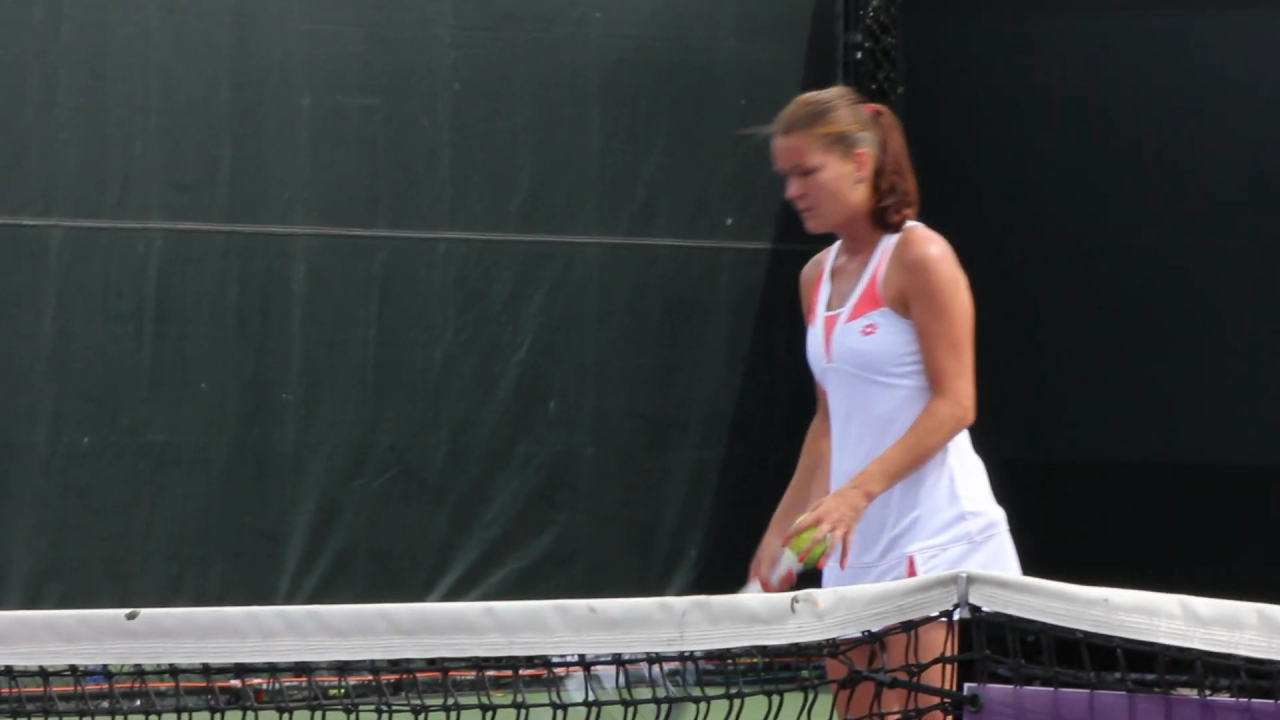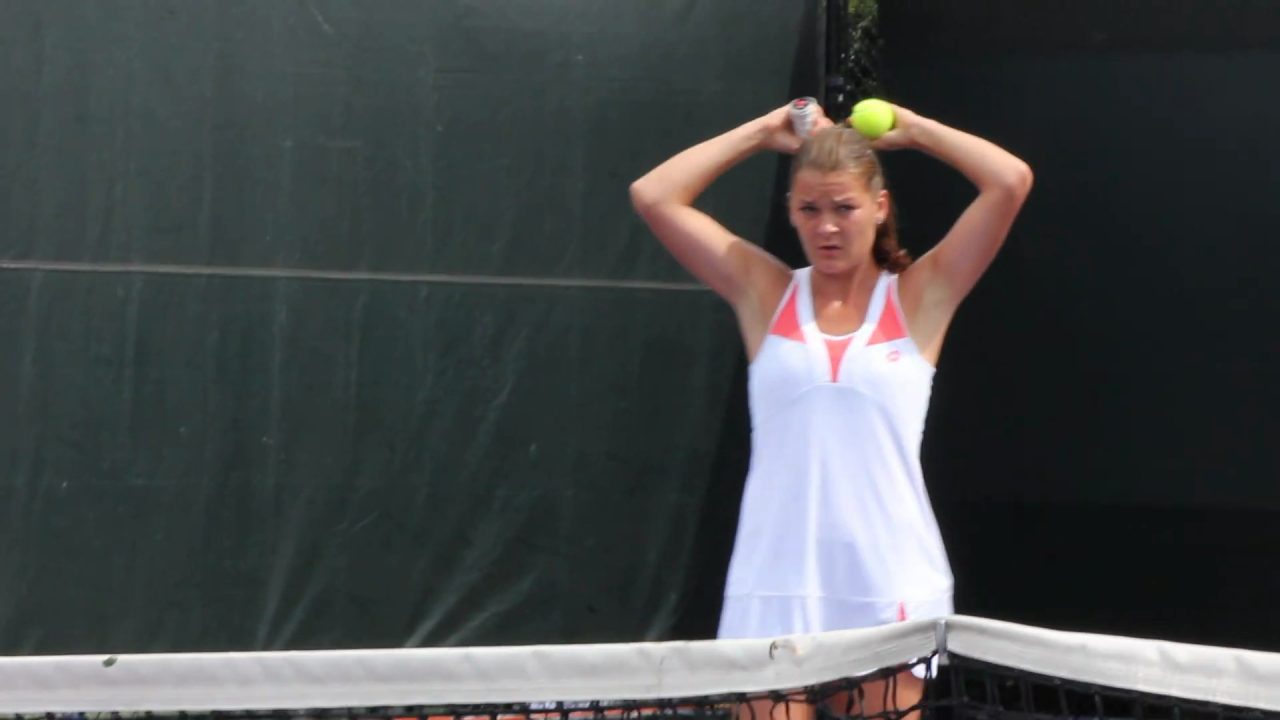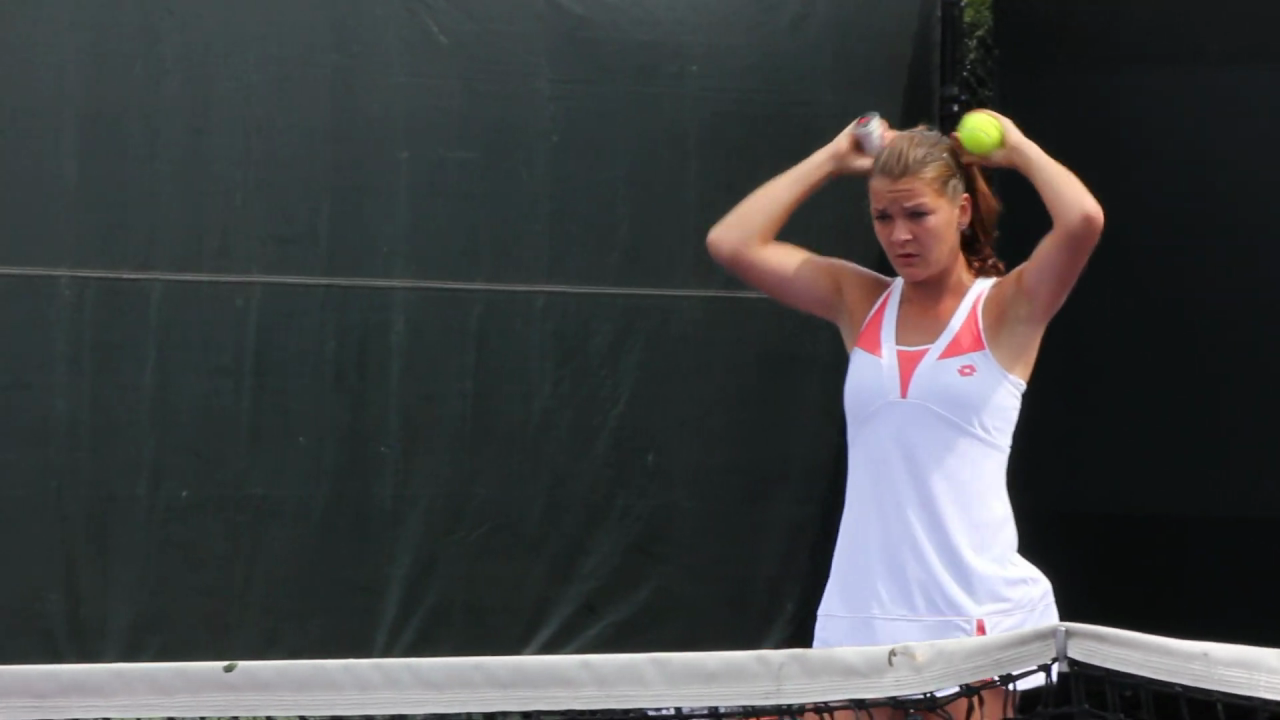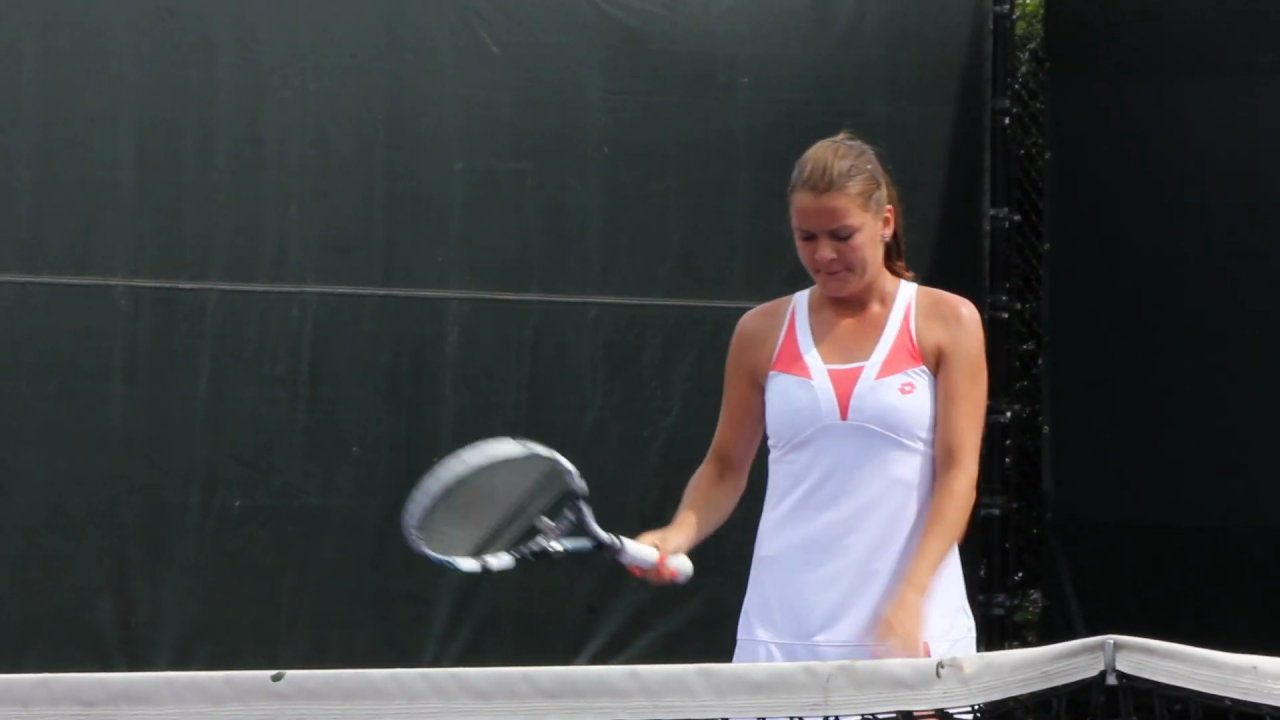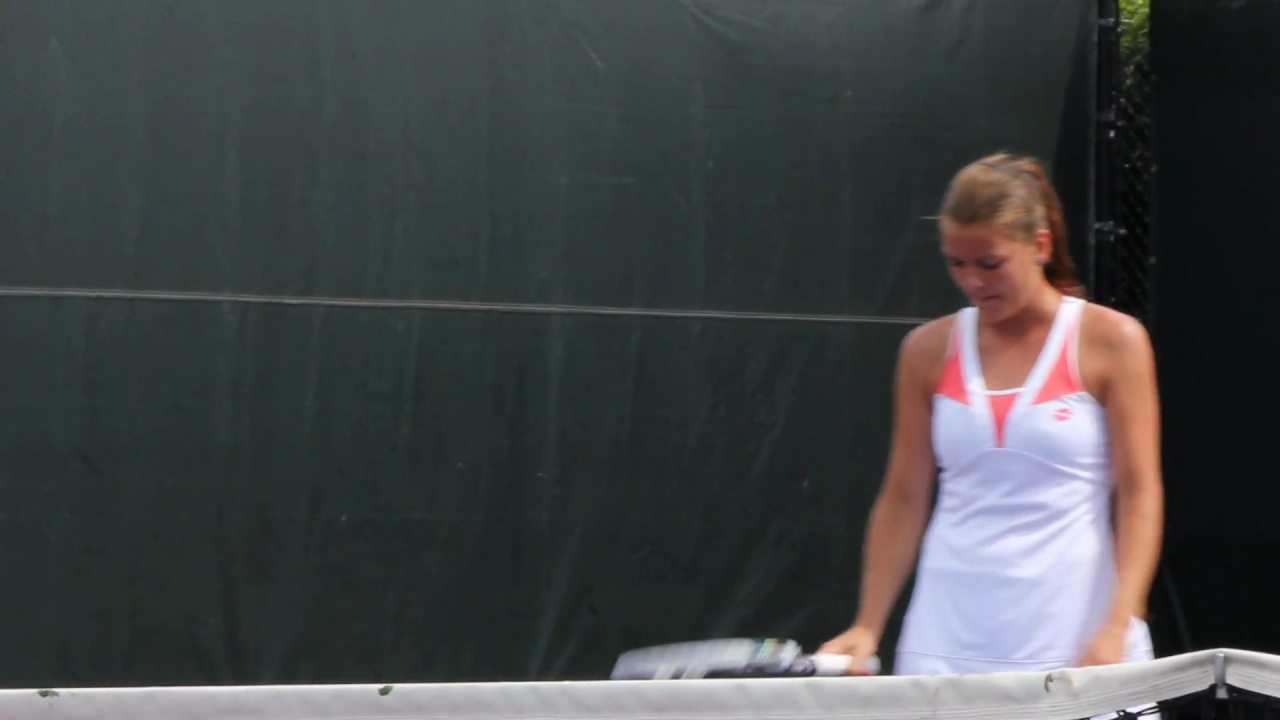
dt=1s
person 1, frame 1
left shoulder: (921, 256)
right shoulder: (816, 276)
left elbow: (955, 404)
left wrist: (856, 493)
right wrist: (782, 529)
left hip: (935, 538)
right hip: (860, 544)
person 1, frame 2
left shoulder: (919, 297)
right shoulder: (765, 291)
left elbow: (1012, 180)
right elbow: (652, 197)
left wrist: (911, 129)
right wrist: (763, 132)
left hip: (889, 593)
right hip: (775, 588)
person 1, frame 3
left shoulder: (1009, 309)
right shoulder: (860, 302)
left elbow: (1082, 220)
right elbow: (730, 244)
left wrist: (1019, 149)
right wrist: (833, 158)
left hip: (972, 613)
right hip: (860, 610)
person 1, frame 4
left shoulder: (947, 320)
right shoulder: (763, 329)
left elbow: (959, 473)
right elbow: (727, 466)
left wrist: (908, 599)
right wrist: (677, 534)
left hip: (909, 630)
right hip: (783, 628)
person 1, frame 5
left shoulder: (1111, 342)
right shoulder: (930, 350)
left elbow: (1140, 495)
right elbow: (904, 497)
left wrist: (1116, 626)
right wrist: (868, 627)
left hip: (1077, 646)
right hip: (947, 643)
